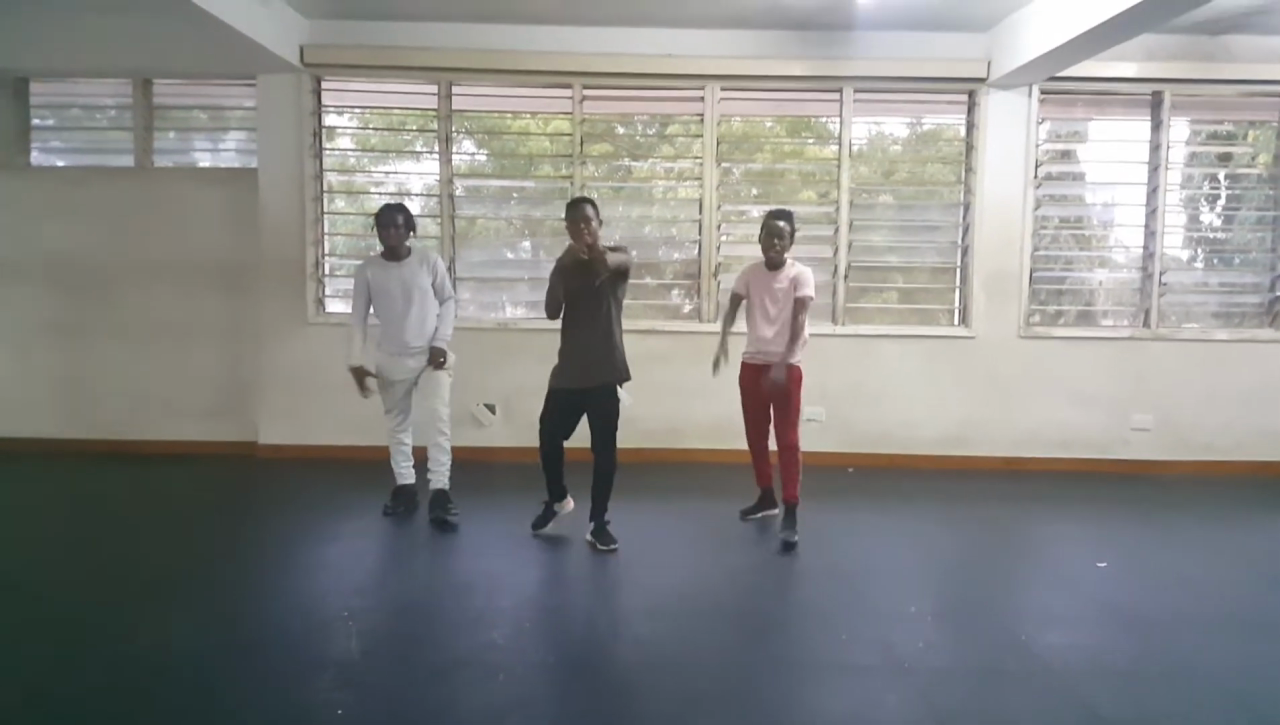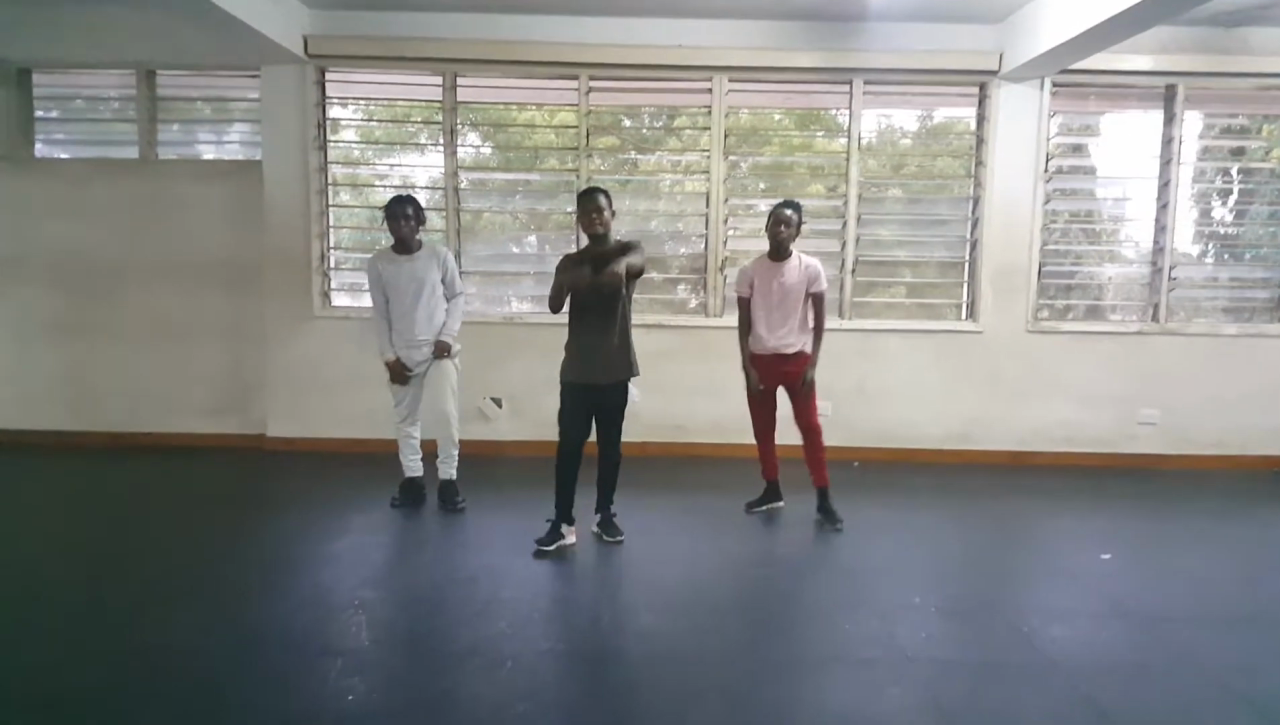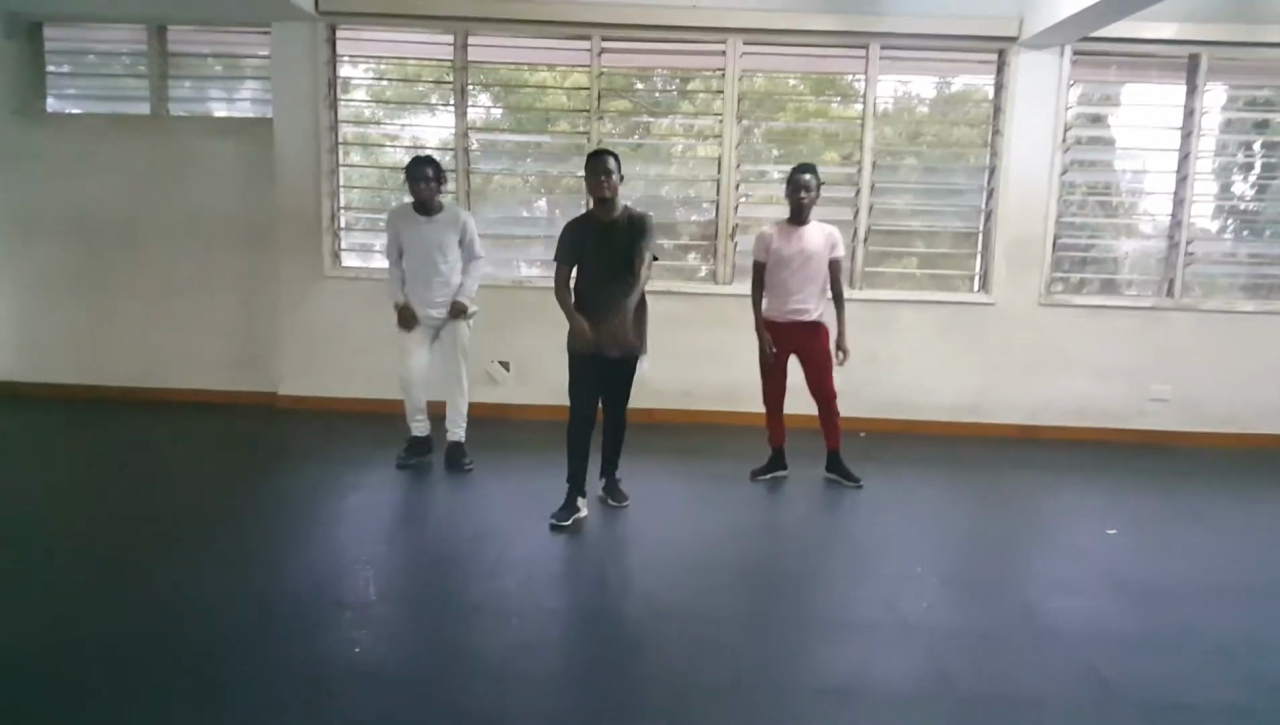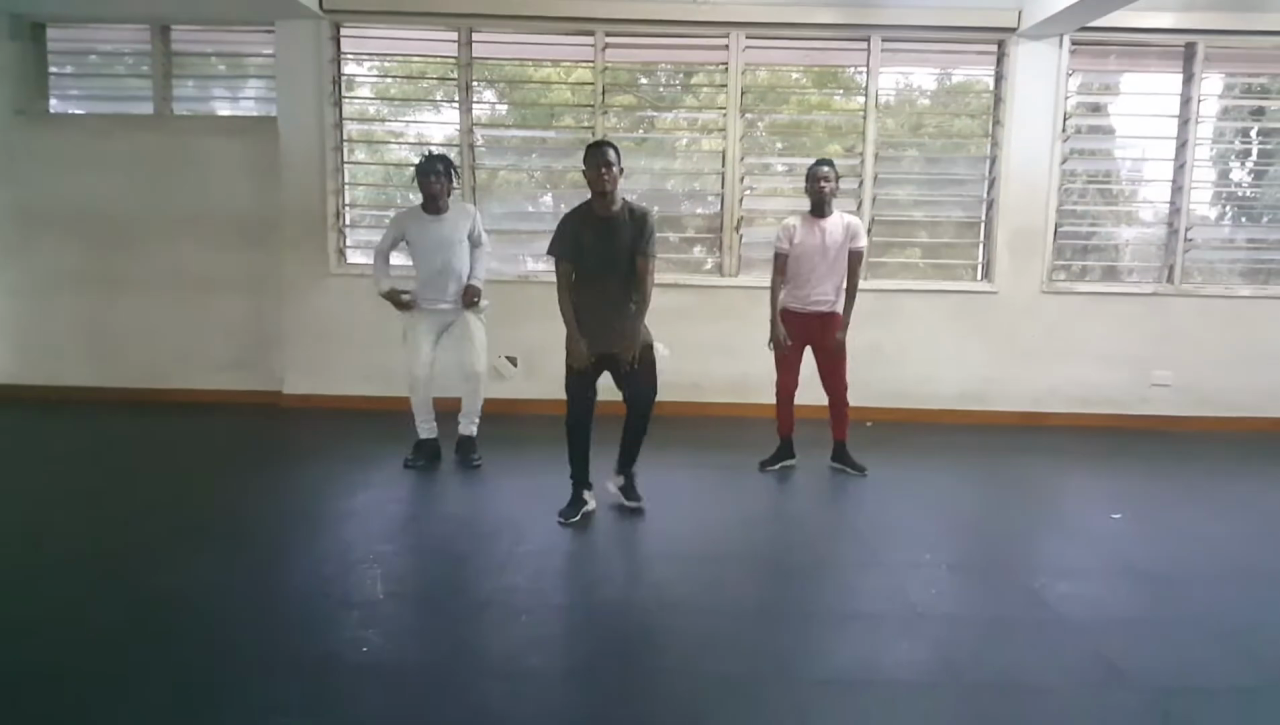
dt=0.2s
person 1, frame 1
left shoulder: (615, 260)
right shoulder: (567, 267)
left elbow: (623, 259)
right elbow: (551, 312)
left wrist: (606, 257)
right wrist: (560, 269)
left hip: (605, 370)
right hip: (568, 369)
left knee: (604, 448)
right knee: (549, 435)
left ankle: (598, 522)
right ankle: (558, 498)
person 1, frame 2
left shoulder: (627, 252)
right shoulder: (571, 262)
left elbow: (636, 260)
right elbow: (554, 301)
left wrist: (620, 265)
right wrist: (567, 282)
left hip: (615, 365)
right hip: (577, 367)
left knee: (610, 443)
right knee: (569, 442)
left ankle: (604, 514)
right ankle: (562, 523)
person 1, frame 3
left shoulder: (639, 222)
right shoulder: (576, 228)
left elbow: (642, 269)
right elbow: (561, 282)
left wrist: (627, 309)
right wrist: (575, 319)
left hip: (625, 335)
right hip: (586, 336)
left knee: (616, 412)
right knee: (581, 414)
left ankle: (608, 477)
right ankle: (575, 495)
person 1, frame 4
left shoulder: (640, 218)
right shoulder: (572, 222)
left elbow: (646, 276)
right elbow: (564, 283)
left wrist: (638, 330)
right wrist: (572, 337)
left hip: (627, 331)
right hip: (586, 333)
left knee: (642, 400)
right knee: (579, 408)
left ankle: (625, 476)
right ankle: (581, 491)
person 2, frame 1
left shoulder: (801, 275)
right shoulder: (748, 275)
left elbow: (798, 325)
right elbow: (731, 315)
left wrist: (783, 367)
right wrist: (721, 349)
left hip: (786, 368)
right hip: (752, 365)
left knee: (787, 441)
right knee: (756, 438)
left ankle: (790, 517)
right ankle: (766, 497)
person 2, frame 2
left shoulder: (810, 267)
right shoulder: (750, 270)
left elbow: (818, 318)
right elbow: (744, 322)
left wrist: (813, 364)
right wrist: (746, 366)
left hip: (796, 358)
right hip: (760, 360)
left knee: (810, 427)
right knee: (763, 429)
left ankle: (824, 501)
right ankle: (772, 490)
person 2, frame 3
left shoulder: (829, 235)
right shoulder: (768, 236)
left elbow: (836, 287)
right elbow: (757, 287)
left wrist: (841, 333)
right wrist: (760, 331)
left hip: (812, 327)
right hip: (775, 325)
left knee: (825, 395)
right knee: (772, 395)
left ankle: (834, 462)
right ankle: (777, 459)
person 2, frame 4
left shoulder: (851, 226)
right shoulder: (790, 226)
left elbow: (852, 279)
right elbow: (778, 277)
left wrist: (843, 325)
right wrist: (775, 324)
left hip: (829, 318)
right hip: (793, 316)
left knee: (837, 388)
right knee: (786, 386)
left ankle: (840, 451)
right ankle: (785, 449)
person 3, frame 1
left shoulder: (430, 262)
right shoulder: (367, 270)
left elbow: (448, 302)
right elbow: (358, 319)
left wrist: (441, 343)
right wrist: (356, 363)
left hip: (430, 356)
right hip: (392, 361)
left knee: (438, 419)
right knee: (397, 425)
left ankle: (439, 489)
right ankle: (405, 487)
person 3, frame 2
left shoulder: (440, 256)
right shoulder: (378, 263)
left elbow: (456, 297)
right elbow: (380, 313)
left wrist: (447, 337)
right wrist: (389, 356)
left hip: (438, 350)
right hip: (403, 354)
left knee: (445, 413)
right knee: (406, 418)
left ankle: (448, 481)
right ankle: (413, 480)
person 3, frame 3
left shoulder: (460, 219)
right shoulder: (397, 218)
left elbow: (476, 260)
right elbow: (395, 264)
left wrist: (465, 297)
right wrist: (399, 304)
left hip: (454, 310)
right hip: (417, 312)
left knee: (455, 376)
right knee: (411, 374)
left ankle: (455, 442)
right ankle: (419, 436)
person 3, frame 4
left shoulder: (468, 215)
right shoulder: (404, 219)
left elbow: (481, 249)
right elbow: (381, 253)
left wrist: (475, 283)
right wrist: (385, 288)
left hip: (463, 306)
right hip: (423, 309)
left knee: (475, 368)
right knee: (420, 375)
left ankle: (467, 436)
right ankle: (427, 440)
